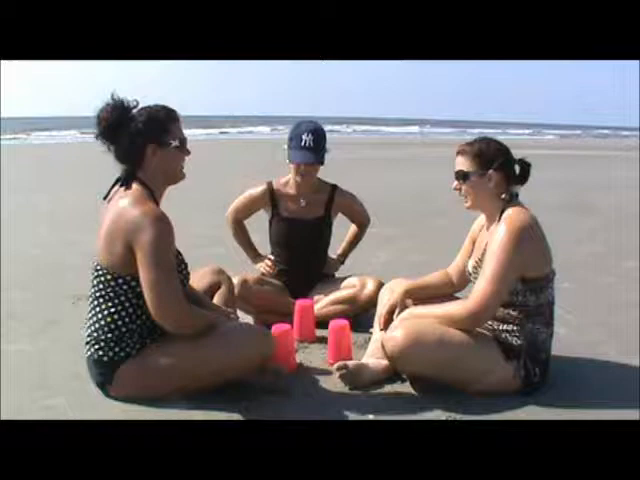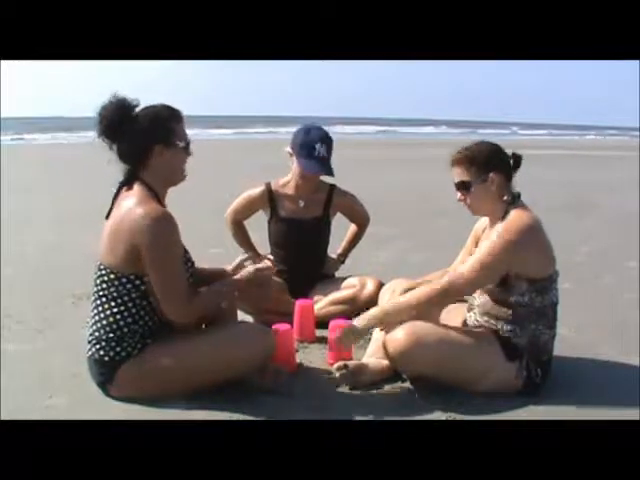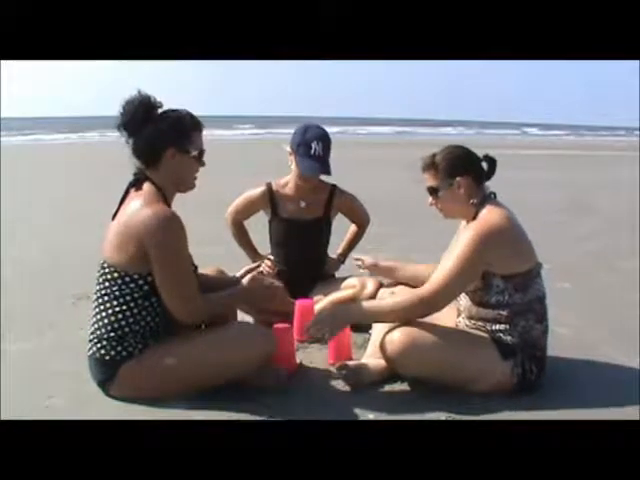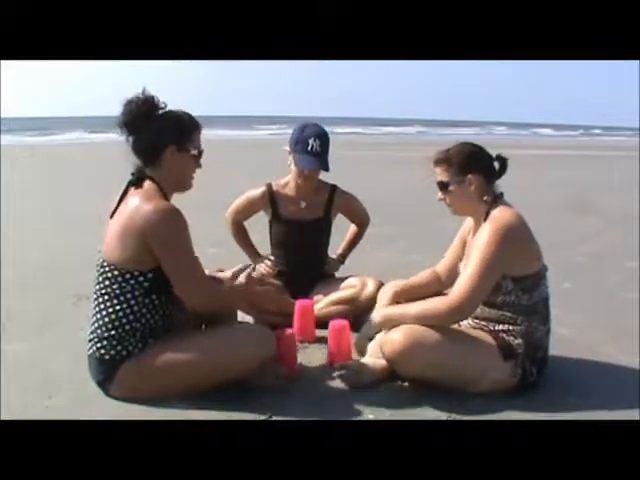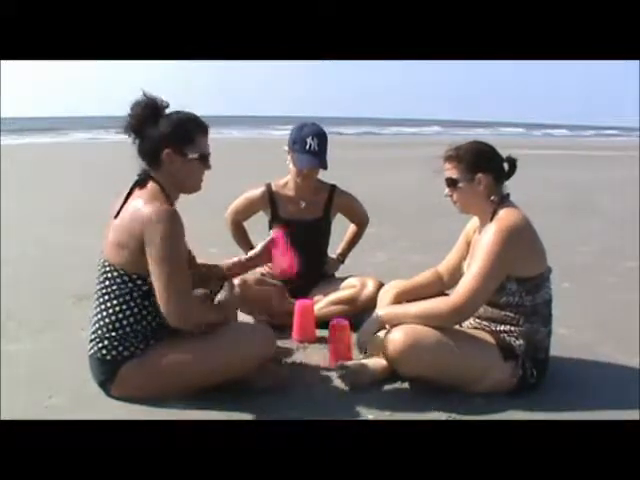
dt=1s
person 1, frame 1
left shoulder: (127, 196)
right shoulder: (148, 218)
left elbow: (172, 284)
right elbow: (173, 318)
left wrist: (217, 315)
right wrist: (222, 319)
left hip: (120, 347)
right hip: (125, 366)
left knee: (216, 277)
right knee: (257, 342)
left ankle: (222, 358)
person 1, frame 2
left shoulder: (132, 197)
right shoulder: (153, 218)
right elbow: (182, 312)
left wrist: (228, 278)
right wrist: (237, 284)
left hip: (120, 347)
right hip: (126, 366)
left knee: (218, 283)
right knee: (260, 341)
left ankle: (223, 358)
person 1, frame 3
left shoulder: (141, 198)
right shoulder: (160, 219)
left elbow: (182, 284)
right elbow: (188, 310)
left wrist: (233, 284)
right wrist: (244, 297)
left hip: (124, 348)
right hip: (127, 366)
left knee: (216, 277)
right knee: (261, 342)
left ankle: (223, 361)
person 1, frame 4
left shoulder: (135, 196)
right shoulder: (161, 214)
right elbow: (200, 300)
left wrist: (227, 285)
right wrist: (241, 294)
left hip: (120, 351)
right hip: (127, 367)
left knee: (219, 285)
right knee: (260, 342)
person 1, frame 5
left shoulder: (147, 201)
right shoulder: (159, 215)
left elbow: (191, 274)
right elbow: (180, 313)
left wrist: (248, 261)
right wrist: (224, 312)
left hip: (140, 339)
right hip: (127, 366)
left knee: (218, 284)
right knee: (260, 341)
person 2, frame 1
left shoulder: (513, 227)
right shoulder: (486, 221)
left elbow: (474, 313)
right elbow: (453, 277)
left wrist: (412, 313)
right wrist: (404, 291)
left hip: (516, 359)
right hip: (487, 330)
left knee: (401, 338)
right knee: (394, 290)
left ankle: (385, 364)
right ankle: (374, 363)
person 2, frame 2
left shoulder: (513, 230)
right shoulder: (491, 221)
left elbow: (446, 289)
right elbow: (454, 278)
left wrist: (371, 318)
right wrist: (401, 295)
left hip: (518, 357)
left knee: (403, 339)
right knee: (398, 289)
left ankle: (383, 363)
right ankle: (376, 363)
person 2, frame 3
left shoulder: (485, 229)
right shoulder: (478, 217)
left elbow: (427, 301)
right elbow: (439, 281)
left wrist: (349, 312)
right wrist: (383, 268)
left hip: (511, 357)
left knee: (399, 343)
right knee: (392, 294)
left ankle: (378, 364)
right ankle: (373, 363)
person 2, frame 4
left shoulder: (499, 227)
right shoulder: (477, 221)
left elbow: (455, 309)
right elbow: (440, 275)
left wrist: (383, 316)
right wrist: (395, 294)
left hip: (512, 357)
right hip: (481, 326)
left knee: (400, 342)
right knee: (391, 291)
left ankle: (380, 364)
right ankle: (375, 363)
person 2, frame 5
left shoulder: (504, 228)
right shoulder: (480, 222)
left elbow: (457, 309)
right elbow: (443, 275)
left wrist: (384, 315)
right wrist: (395, 295)
left hip: (513, 358)
right hip: (483, 330)
left knee: (401, 341)
right knee: (391, 290)
left ankle: (382, 361)
right ankle: (376, 362)
person 3, frame 1
left shoulder: (336, 198)
right shoulder: (268, 194)
left elbow: (362, 221)
right elbow: (233, 217)
left wrist: (340, 258)
right wrist: (256, 258)
left hip: (320, 287)
right hip: (278, 285)
left knee: (373, 288)
right knee: (236, 287)
left ankle: (282, 317)
right ankle: (329, 311)
person 3, frame 2
left shoulder: (335, 197)
right shoulder: (267, 195)
left elbow: (362, 221)
right elbow: (233, 218)
left wrist: (340, 257)
right wrist: (255, 258)
left hip: (319, 285)
right hip: (278, 285)
left knee: (373, 289)
left ankle: (287, 317)
right ankle: (331, 311)
person 3, frame 3
left shoulder: (336, 198)
right shoulder: (267, 195)
left elbow: (362, 221)
right elbow: (233, 217)
left wrist: (340, 258)
right wrist: (256, 258)
left hip: (320, 286)
left knee: (372, 289)
person 3, frame 4
left shoulder: (336, 198)
right shoulder: (267, 195)
left elbow: (362, 221)
right elbow: (233, 218)
left wrist: (340, 257)
right wrist: (256, 258)
left hip: (320, 285)
right hip: (279, 286)
left knee: (373, 289)
left ankle: (291, 318)
right ankle: (329, 311)
person 3, frame 5
left shoulder: (335, 198)
right shoulder: (267, 195)
left elbow: (361, 221)
right elbow: (233, 218)
left wrist: (340, 257)
left hip: (319, 285)
left knee: (372, 289)
left ankle: (289, 317)
right ankle: (327, 311)
